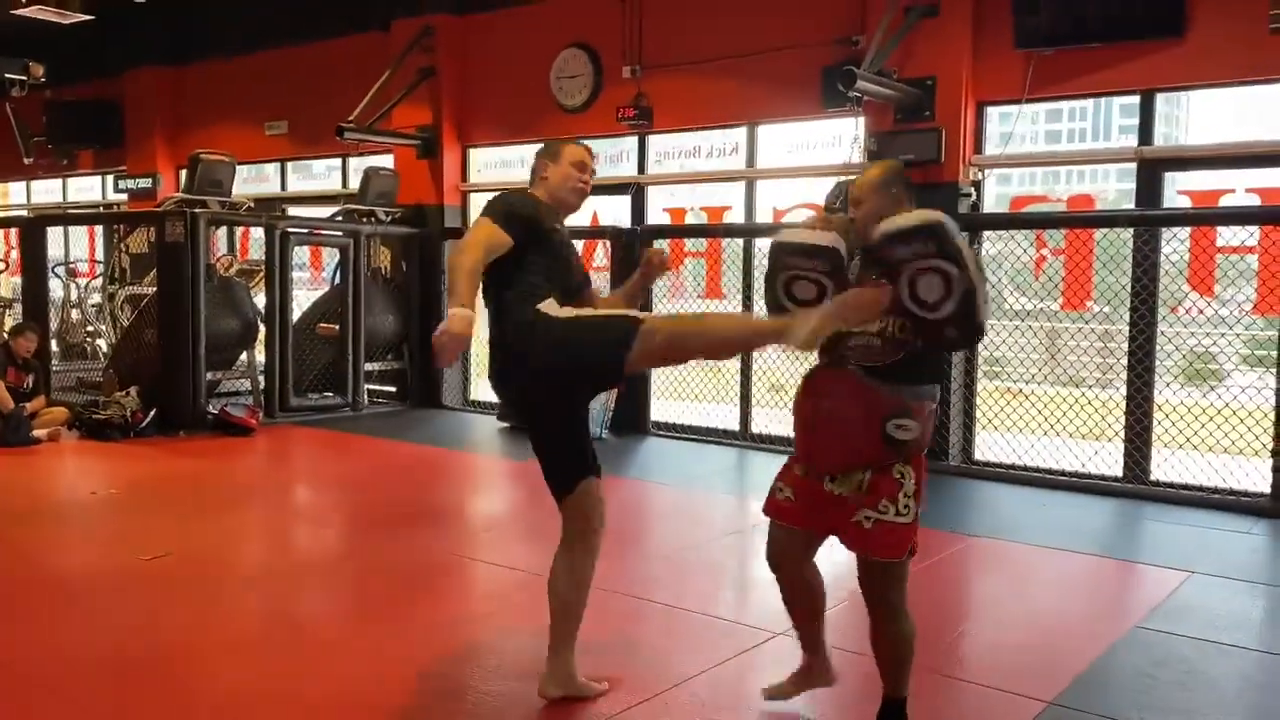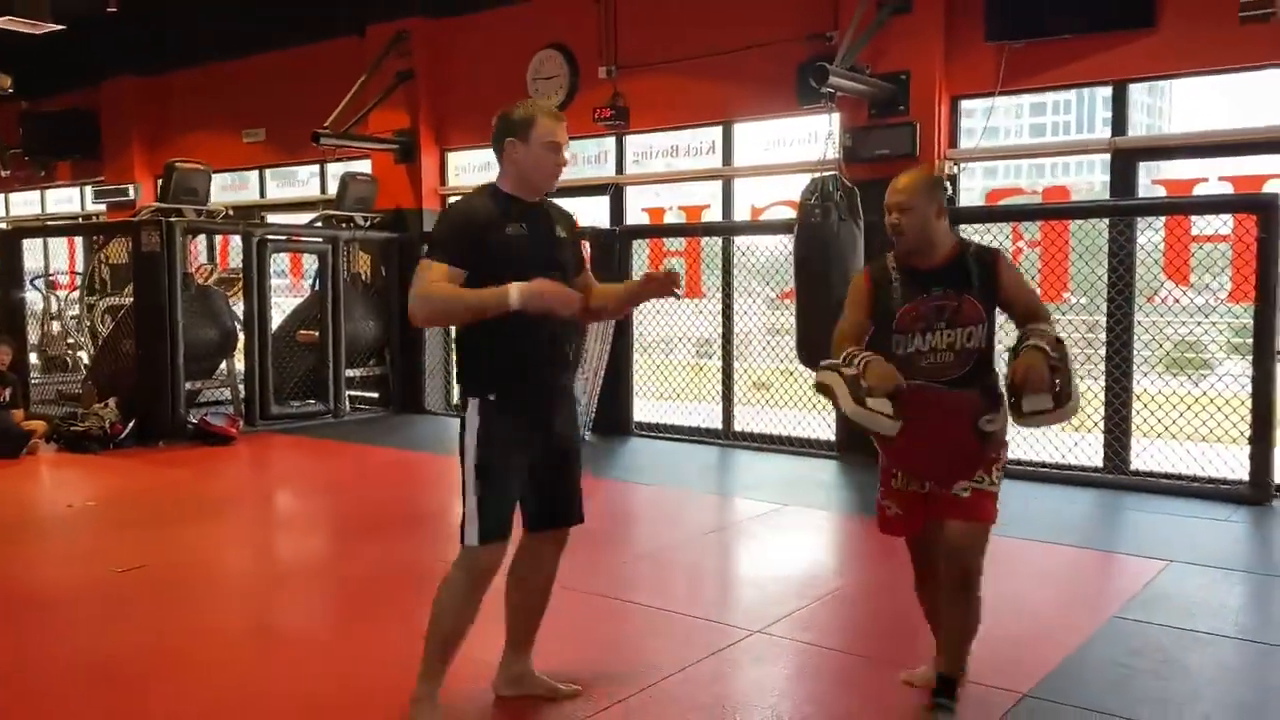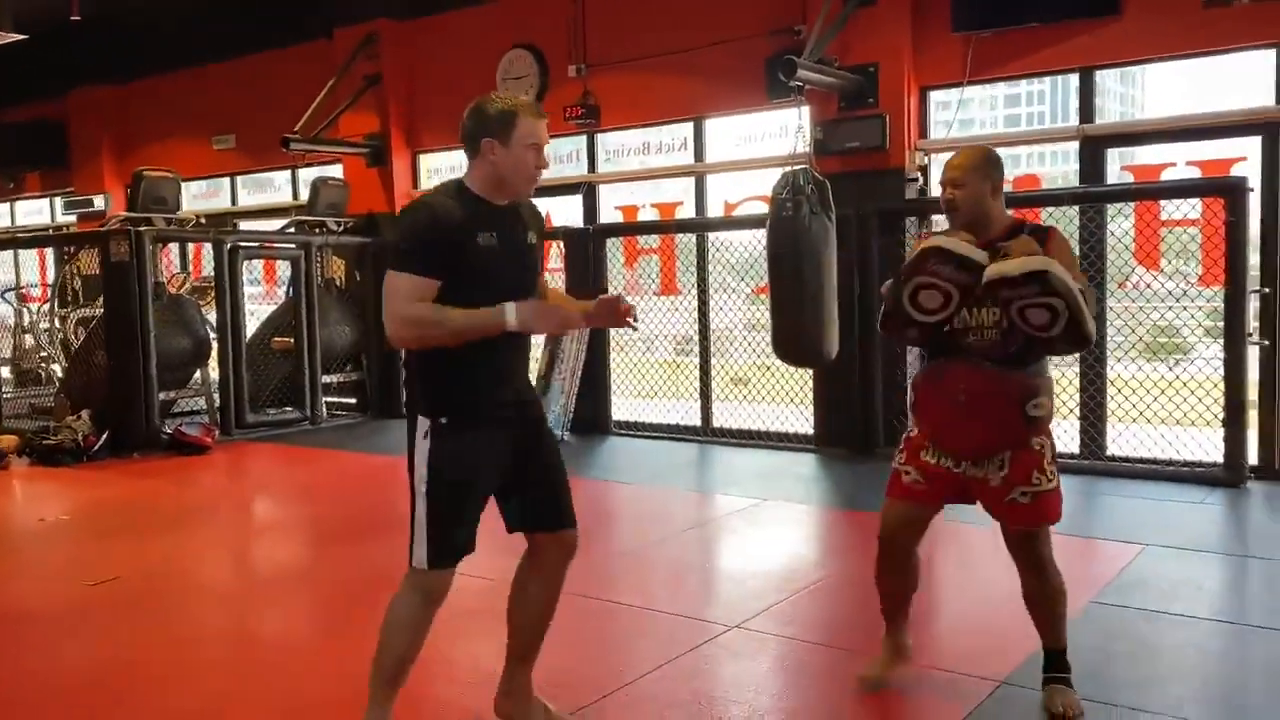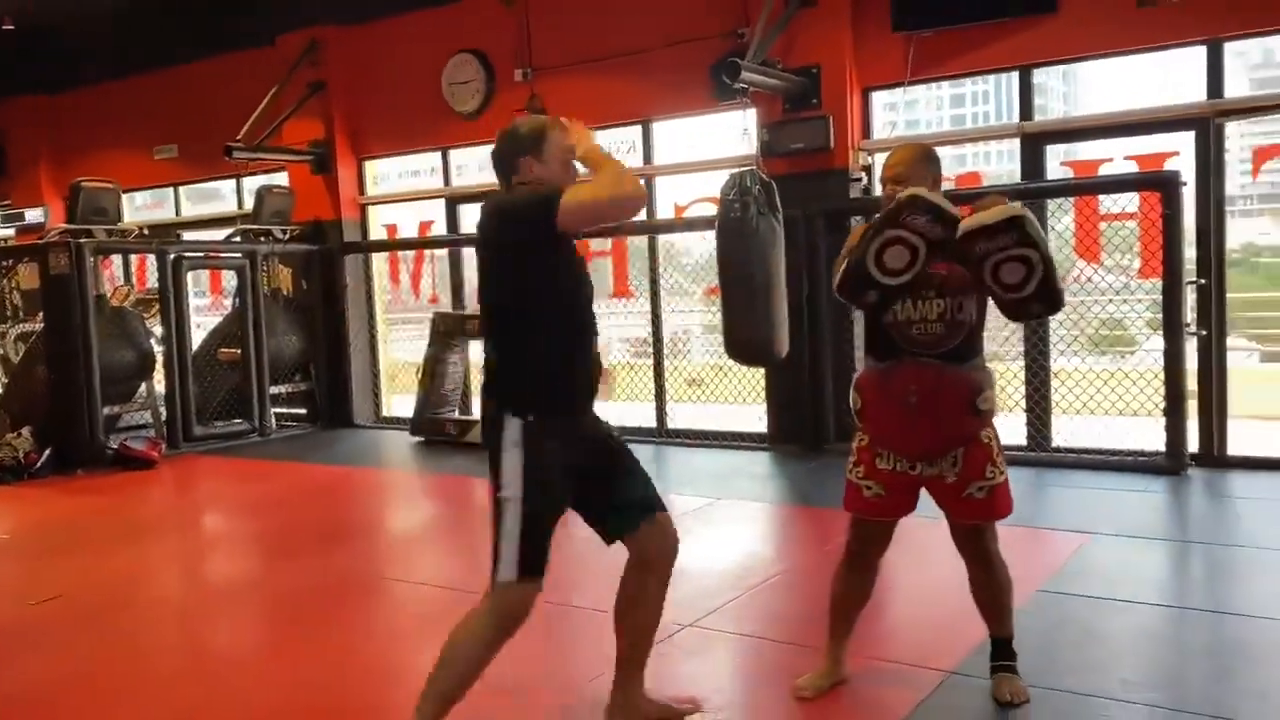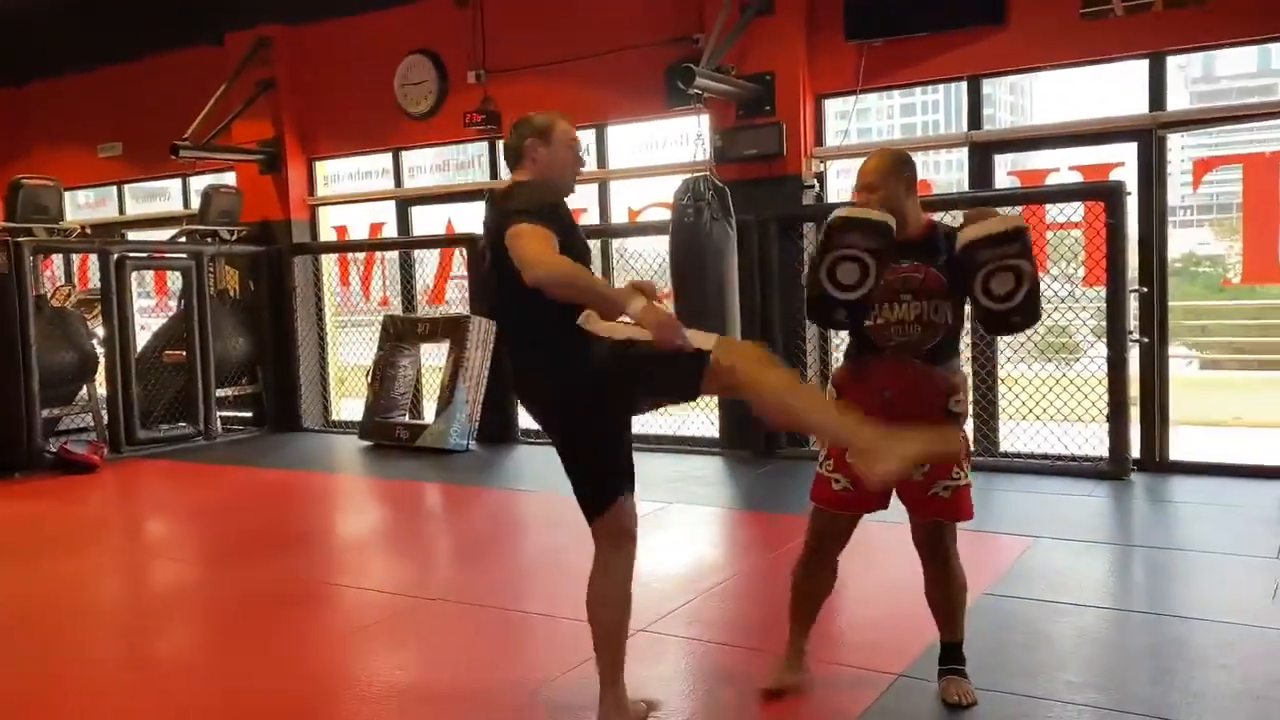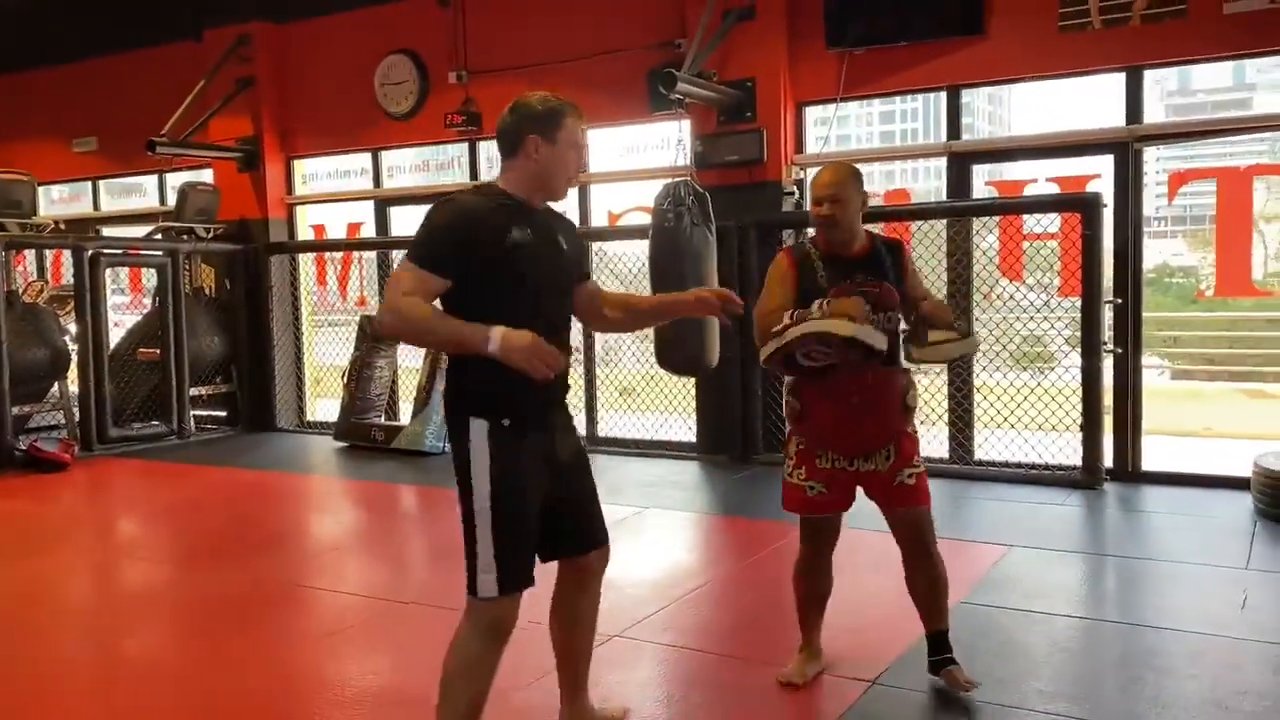
dt=0.5s
person 1, frame 1
left shoulder: (563, 240)
right shoulder: (517, 208)
left elbow: (599, 314)
right elbow: (468, 252)
left wrist: (641, 279)
right wrist: (460, 310)
left hip: (529, 380)
right hip: (541, 335)
left knee: (585, 520)
right knee: (677, 333)
left ankle: (559, 671)
right ankle: (803, 326)
person 1, frame 2
left shoulder: (559, 222)
right shoulder: (469, 216)
left elbow: (588, 301)
right elbow: (423, 306)
left wrist: (642, 289)
right wrist: (516, 295)
left hip: (555, 402)
right hip: (496, 406)
left knee: (549, 535)
right knee: (480, 554)
left ankle: (514, 669)
person 1, frame 3
left shoulder: (526, 217)
right shoulder: (431, 218)
right elbow: (402, 321)
left wrist: (592, 312)
right wrist: (510, 317)
left hip: (515, 408)
right hip: (449, 421)
left knee: (555, 542)
right knee: (431, 576)
person 1, frame 4
left shoulder: (536, 220)
right shoulder: (520, 209)
right elbow: (627, 195)
left wrist: (582, 365)
right wrist: (590, 147)
left hip: (573, 419)
right hip: (532, 426)
left knee: (658, 542)
right knee: (514, 598)
person 1, frame 5
left shoulder: (506, 210)
right shoulder: (529, 199)
right elbow: (541, 266)
left wrist: (621, 306)
right wrist: (627, 302)
left hip: (551, 392)
right hip: (579, 373)
left knee: (615, 532)
right knee: (739, 357)
right ankle: (873, 444)
person 1, frame 6
left shoulder: (557, 229)
right shoulder: (463, 216)
left elbow: (601, 310)
right elbow: (395, 312)
left wrist: (684, 303)
right wrist: (496, 340)
left hip: (550, 422)
right hip: (492, 431)
left knee: (586, 558)
right knee: (495, 606)
person 2, frame 1
right shoulder: (848, 260)
right wrist: (805, 247)
left hip: (888, 448)
right hip: (825, 433)
left knee: (882, 588)
right knee: (785, 553)
right ankle: (815, 662)
person 2, frame 2
left shoulder: (988, 267)
right shoulder: (873, 279)
left elbow: (1037, 317)
right elbow: (838, 352)
left wrist: (1035, 354)
right wrist: (865, 366)
left knee: (959, 564)
right knee: (928, 562)
left ankle: (944, 697)
right ankle: (946, 657)
person 2, frame 3
left shoulder: (1042, 242)
right shoulder: (933, 247)
left elbow: (1076, 332)
right elbow: (895, 320)
left wrist: (1035, 270)
right wrist: (938, 267)
left hip: (1014, 423)
right hip: (939, 418)
left knee: (1032, 550)
right knee: (894, 534)
left ankle: (1057, 672)
right ankle: (894, 644)
person 2, frame 4
right shoulder: (872, 235)
right elbow: (848, 283)
left hip: (959, 415)
right hip: (886, 416)
left knee: (979, 543)
right knee: (862, 543)
left ankle: (1003, 659)
right ankle: (833, 660)
person 2, frame 5
left shoulder: (955, 242)
left hip: (933, 415)
right hip: (858, 413)
left knee: (938, 545)
right knee: (822, 538)
left ankle: (952, 662)
right ankle: (793, 656)
person 2, frame 6
left shoulder: (892, 255)
right shoulder: (793, 261)
left elbow: (921, 304)
right elbow: (765, 329)
left wrist: (935, 314)
right wrist: (826, 311)
left hip: (886, 416)
right hip: (818, 421)
left knee: (918, 536)
right knee: (816, 540)
left ankle: (941, 653)
right ankle: (810, 648)
